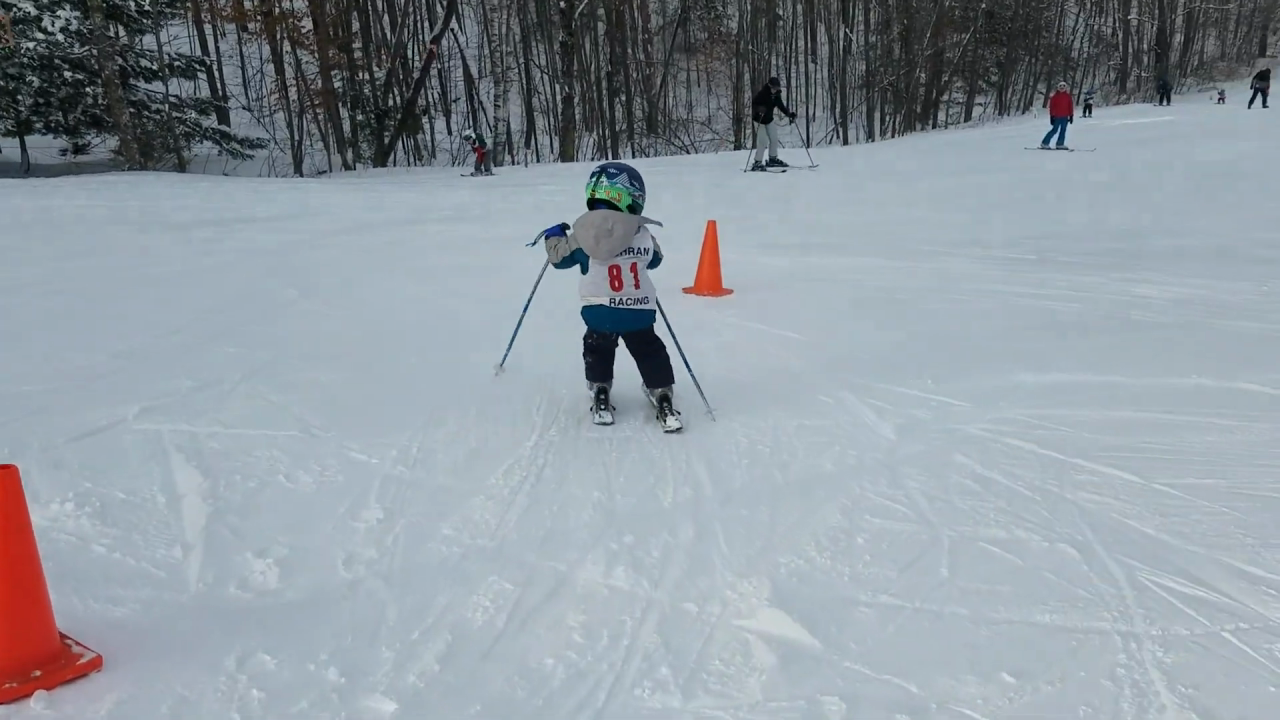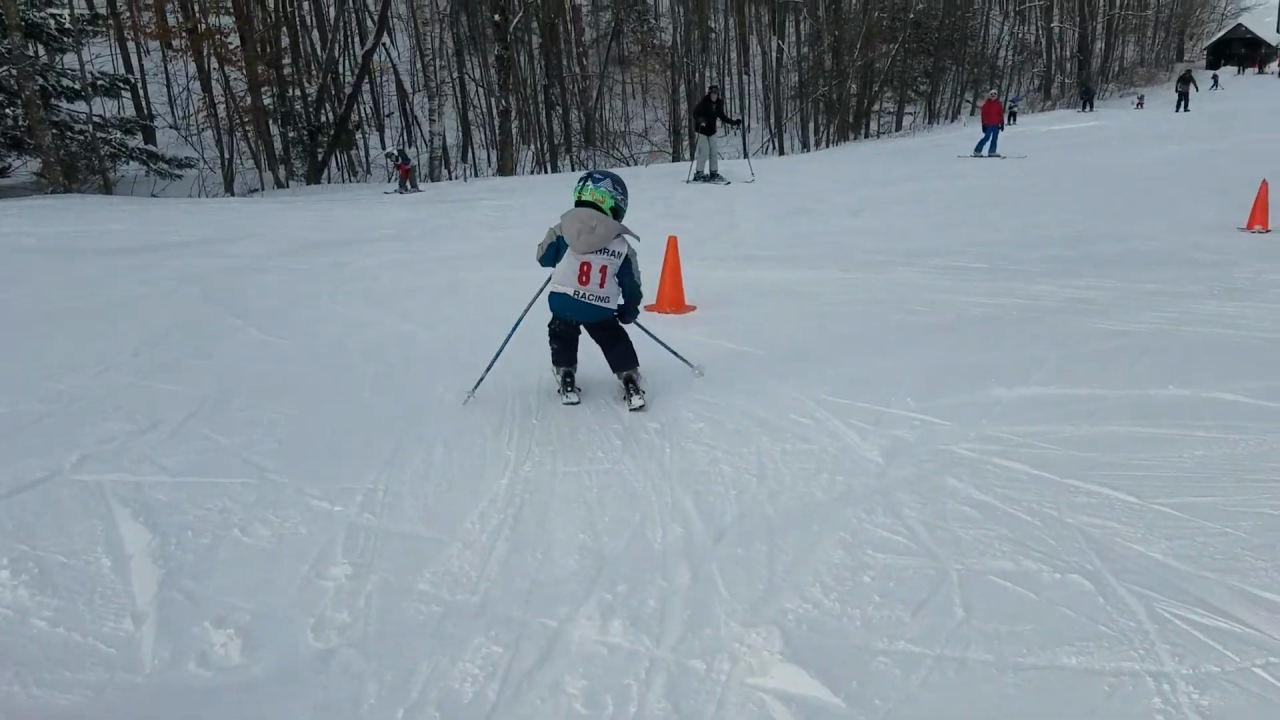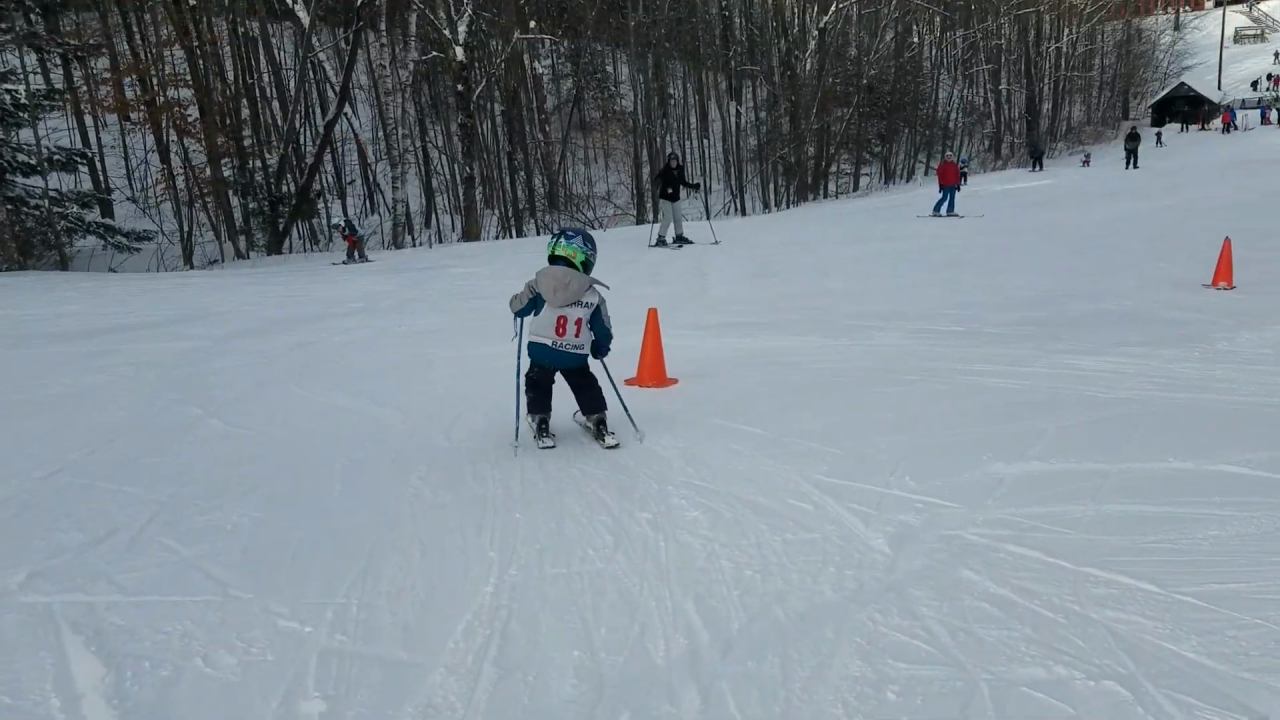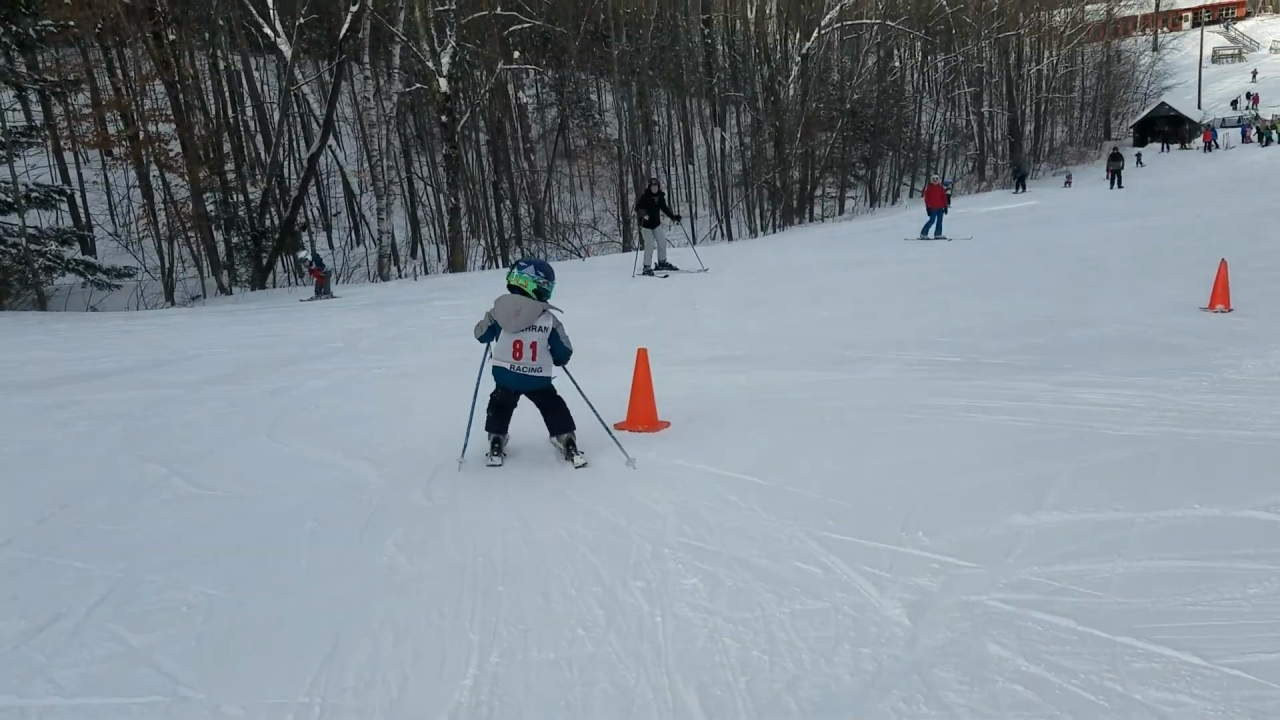
dt=0.4s
person 1, frame 1
left shoulder: (582, 236)
right shoulder: (643, 236)
left elbow: (558, 256)
right elbow: (654, 260)
left wrist: (553, 235)
left hip: (600, 313)
right hip: (639, 314)
left knee: (598, 352)
right knee: (651, 354)
left ankle: (600, 393)
right ankle: (663, 397)
person 1, frame 2
left shoulder: (564, 230)
right shoulder: (621, 245)
left elbow: (544, 257)
right elbow: (631, 281)
right wrist: (631, 307)
left hip: (565, 302)
right hip: (601, 309)
left knee: (562, 338)
right knee: (615, 341)
left ankle: (565, 376)
right ankle: (629, 380)
person 1, frame 3
left shoulder: (539, 284)
right shoulder: (592, 295)
left elbow: (518, 309)
right elbow: (602, 328)
left wrist: (517, 299)
right wrist: (602, 346)
left hip: (542, 352)
right hip: (575, 356)
left knee: (538, 387)
right knee: (586, 387)
left ankle: (541, 424)
right ankle: (598, 423)
person 1, frame 4
left shoulder: (498, 312)
right shoulder: (548, 319)
left elbow: (481, 335)
right elbow: (564, 350)
left wrist: (488, 323)
right wrist: (559, 359)
left hip: (506, 376)
right hip: (538, 379)
left knee: (500, 407)
right knee: (553, 408)
left ankle: (496, 445)
right ankle: (568, 444)
